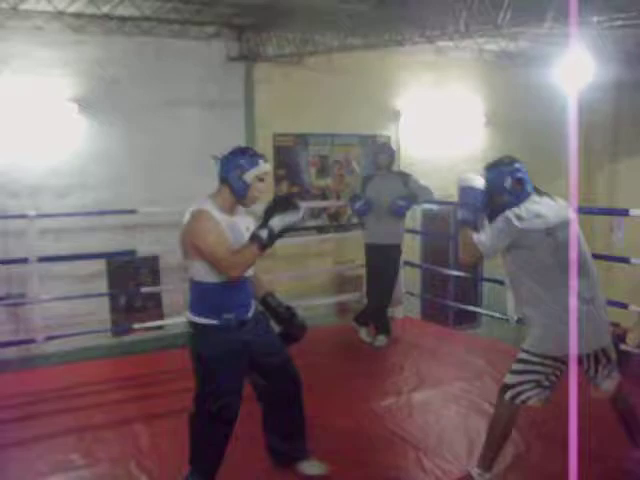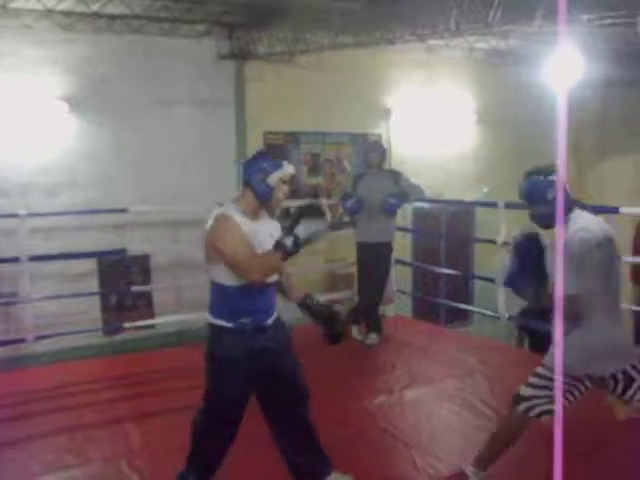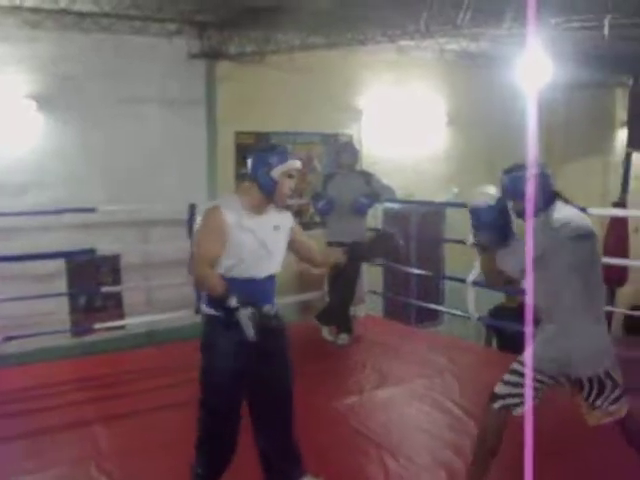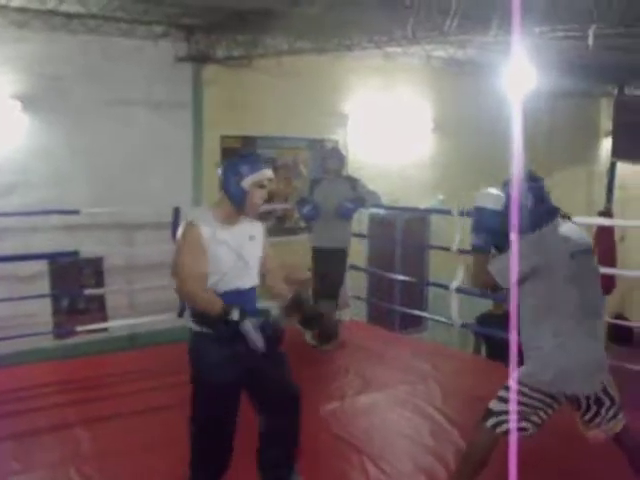
dt=0.3s
person 1, frame 1
left shoulder: (243, 217)
right shoulder: (201, 219)
right elbow: (230, 267)
left wrist: (275, 305)
right wrist: (268, 231)
left hip: (250, 322)
right hip: (214, 332)
left knee: (283, 383)
right knee: (215, 409)
left ankle: (290, 453)
person 1, frame 2
left shoulder: (270, 223)
right shoulder: (225, 222)
right elbow: (253, 271)
left wrist: (312, 306)
right wrist: (294, 241)
left hip: (270, 330)
right hip: (231, 338)
left knee: (292, 400)
right knee: (220, 413)
person 1, frame 3
left shoulder: (282, 218)
right shoulder: (221, 215)
left elbow: (317, 256)
right elbow: (202, 270)
right wrist: (239, 308)
left hip: (266, 324)
right hip: (225, 327)
left knee: (276, 401)
right knee: (220, 407)
person 1, frame 4
left shoulder: (256, 228)
right shoulder: (197, 229)
left elbow: (270, 277)
right elbow: (190, 289)
left wrist: (300, 305)
right wrist: (238, 318)
left hip: (256, 334)
right hip: (214, 343)
left knee: (284, 400)
right knee: (214, 419)
person 2, frame 1
left shoulder: (514, 221)
right shoulder: (559, 208)
left elbow: (468, 257)
left wrist: (468, 213)
right wrist: (493, 218)
left hip: (551, 330)
right hip: (593, 322)
left knee: (509, 399)
person 2, frame 2
left shoulder: (569, 240)
right shoulder: (597, 225)
left elbow: (571, 308)
left wrist: (541, 296)
left hip: (579, 347)
left knee: (522, 410)
person 2, frame 3
left shoulder: (541, 227)
right shoulder: (579, 220)
left elbow: (495, 275)
left wrist: (484, 236)
right wrist: (501, 236)
left hip: (555, 343)
right hip: (594, 341)
left knee: (498, 410)
person 2, frame 4
left shoulder: (536, 243)
right shoulder: (578, 235)
left elbow: (482, 280)
left wrist: (481, 237)
right wrist: (502, 244)
left hip: (549, 363)
right hip: (590, 359)
left knee: (490, 428)
person 3, frame 1
left shoulder: (404, 179)
right shoulder: (367, 181)
left elbow: (427, 193)
right elbow: (358, 205)
left wrist: (410, 199)
right wrist: (356, 204)
left hip: (393, 240)
right hip: (372, 239)
left knee: (386, 285)
right knee: (375, 285)
left ankle: (363, 320)
right ankle: (381, 329)
person 3, frame 2
left shoulder: (395, 177)
right shoulder: (358, 179)
left elbow: (418, 192)
right elbow: (350, 204)
left wrist: (402, 197)
right wrist: (348, 202)
left hip: (384, 238)
right hip: (363, 238)
left knee: (377, 283)
right knee: (366, 283)
left ankle: (355, 319)
right ankle: (372, 327)
person 3, frame 3
left shoulder: (366, 178)
right shoulder: (328, 179)
left elbow: (389, 192)
right elbow: (320, 201)
left wrist: (372, 197)
right wrist: (318, 202)
left hip: (356, 238)
right hip: (334, 237)
left knee: (348, 284)
right knee: (337, 283)
left ankle: (326, 319)
right ankle: (343, 327)
person 3, frame 4
left shoulder: (352, 183)
right shoulder: (314, 184)
left elbow: (375, 198)
right elbow: (304, 204)
left wrist: (358, 202)
right wrist: (303, 207)
left hip: (340, 243)
right hip: (319, 243)
left knee: (332, 288)
right knee: (321, 288)
